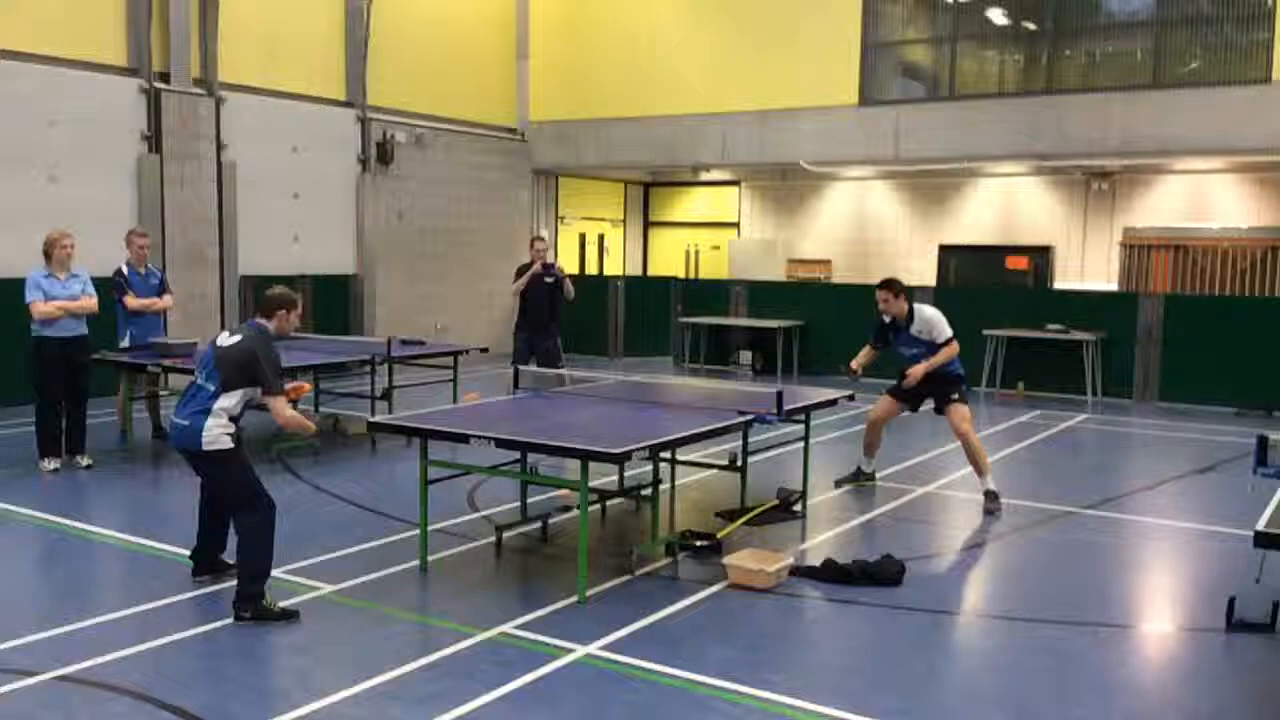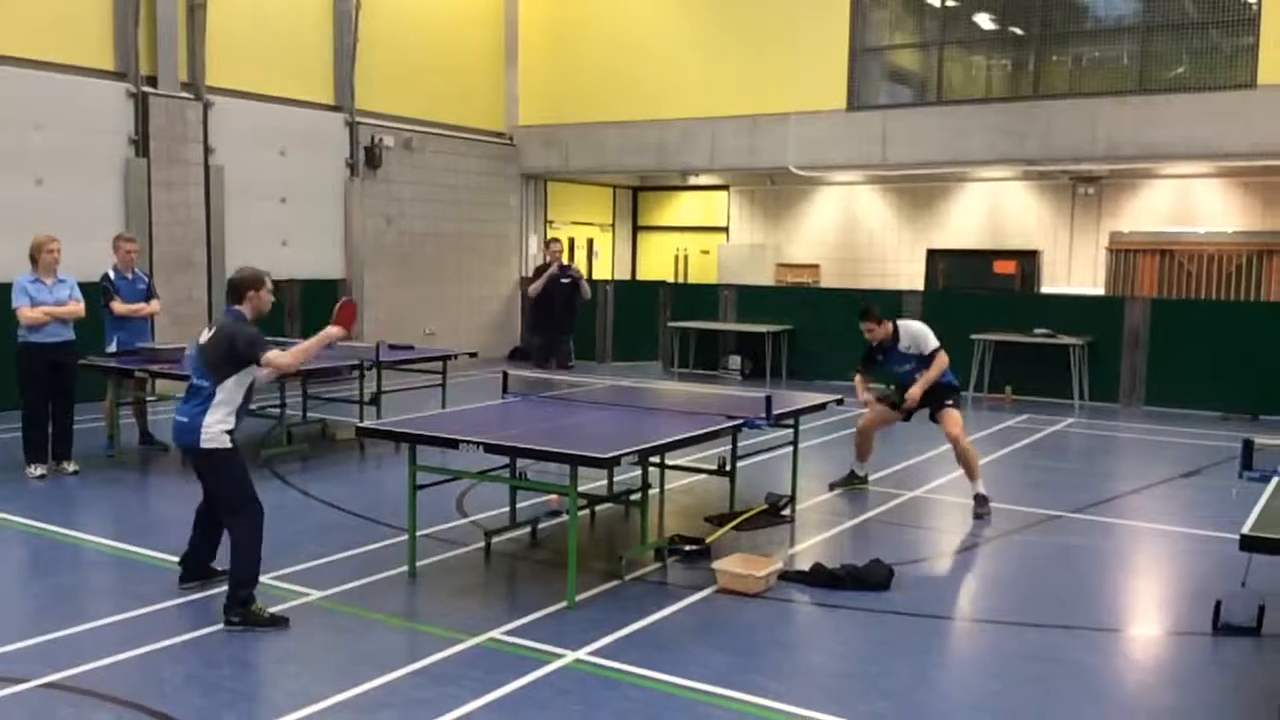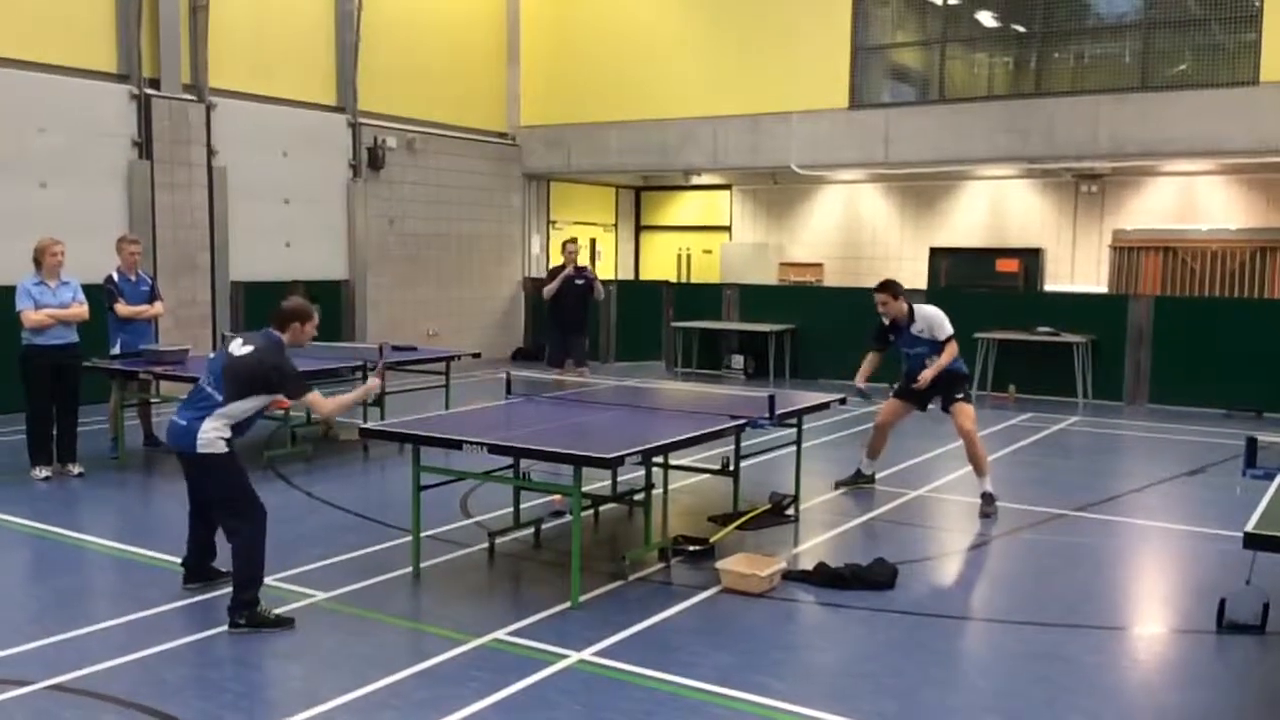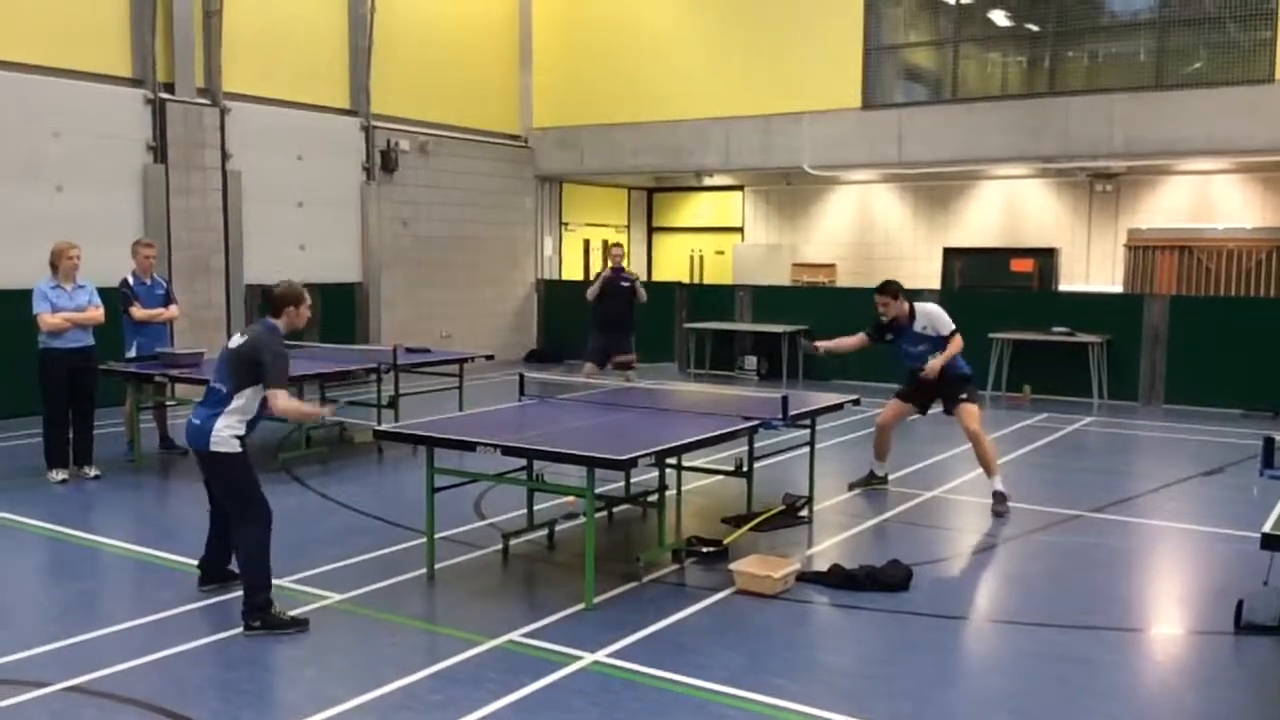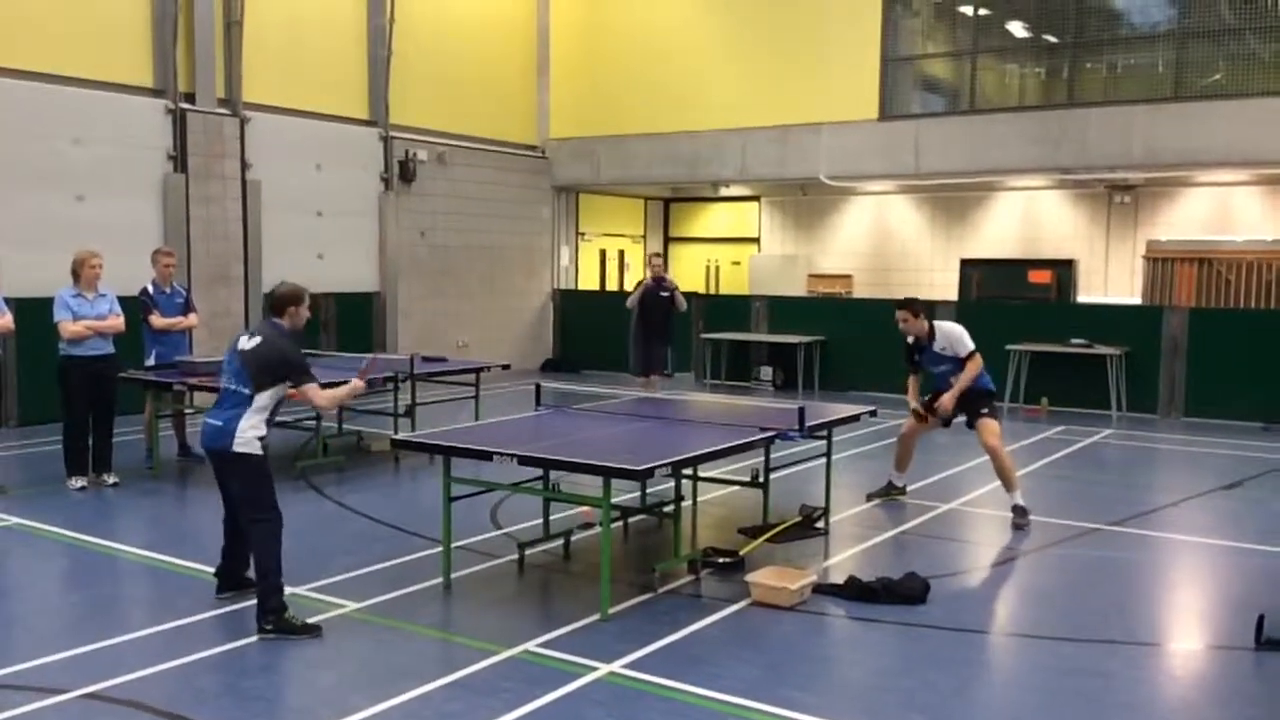
dt=0.5s
person 1, frame 1
left shoulder: (231, 335)
right shoulder: (262, 349)
right elbow: (282, 417)
left wrist: (275, 391)
right wrist: (308, 427)
left hip: (183, 428)
right hip: (208, 436)
left knee: (218, 490)
right knee: (257, 509)
left ankle: (206, 562)
right ankle: (250, 602)
person 1, frame 2
left shoulder: (220, 327)
right shoulder: (239, 332)
right elbow: (284, 362)
left wrist: (265, 372)
right wrist: (326, 336)
left hip: (188, 427)
right hip: (210, 435)
left knee: (215, 501)
right knee: (245, 513)
left ankle: (194, 568)
right ankle: (240, 607)
person 1, frame 3
left shoulder: (246, 341)
right shoulder: (273, 361)
right elbow: (323, 409)
left wrist: (264, 400)
right wrist: (365, 391)
left hip: (182, 429)
right hip: (205, 440)
left knee: (205, 504)
right knee: (248, 518)
left ankle: (197, 570)
right ankle: (244, 610)
person 1, frame 4
left shoulder: (251, 335)
right shoulder: (270, 346)
right elbow: (281, 406)
left wrist: (268, 401)
right wrist: (316, 412)
left hip: (203, 429)
right hip: (221, 439)
left knee: (226, 505)
right knee: (254, 516)
left ankle: (213, 571)
right ankle: (258, 612)
person 1, frame 5
left shoulder: (246, 338)
right shoulder: (284, 347)
right elbow: (321, 401)
right wrist: (351, 389)
left hip: (214, 431)
right hip: (240, 441)
left knee: (239, 512)
right knee: (265, 521)
left ankle: (230, 579)
right ankle: (272, 616)
person 2, frame 1
left shoulder: (82, 277)
right shoulder: (35, 278)
left elbow: (93, 306)
right elbow: (39, 313)
left wrist: (59, 304)
right wrist: (77, 307)
left hip: (78, 343)
right hip: (47, 345)
left knee: (78, 399)
right knee: (49, 401)
left ankle: (77, 452)
right ankle: (49, 455)
person 2, frame 2
left shoulder: (69, 282)
right shoulder: (22, 284)
left elbow: (80, 312)
right elbow: (26, 318)
left wrist: (46, 310)
right wrist: (64, 312)
left hip: (65, 349)
right hip: (33, 351)
left knee: (65, 405)
right knee: (35, 407)
left ankle: (63, 458)
right ankle: (35, 461)
person 2, frame 3
left shoulder: (72, 284)
right shoulder: (26, 286)
left elbow: (84, 314)
right elbow: (29, 321)
left wrist: (50, 312)
right wrist: (68, 315)
left hip: (69, 351)
right hip: (37, 353)
left knee: (69, 407)
right knee: (39, 409)
left ankle: (68, 460)
right ankle: (40, 463)
person 2, frame 4
left shoulder: (88, 288)
right shoulder: (42, 290)
left elbow: (99, 317)
right elbow: (47, 324)
left wrist: (66, 315)
right wrist: (83, 319)
left hip: (85, 354)
right hip: (54, 356)
left knee: (85, 409)
right knee: (56, 412)
left ankle: (85, 462)
right ankle: (57, 466)
person 2, frame 5
left shoulder: (109, 296)
right shoulder: (64, 297)
left elbow: (120, 326)
right elbow: (67, 332)
left wrist: (87, 324)
right wrist: (104, 327)
left hip: (105, 362)
right hip: (74, 364)
left knee: (105, 417)
right knee: (76, 419)
left ankle: (103, 470)
right ankle: (76, 473)
person 3, frame 1
left shoulder: (929, 316)
right shoulder: (886, 323)
left elbow: (953, 348)
right elbow: (871, 349)
left wrist: (924, 367)
right wrist: (858, 362)
left hip: (945, 376)
right hip: (914, 375)
left knee: (963, 430)
right knee: (874, 419)
left ankle: (990, 490)
right ankle: (865, 471)
person 3, frame 2
left shoulder: (915, 330)
right shoulder: (874, 347)
left elbow: (943, 360)
right elbow: (861, 375)
left wrist: (920, 387)
right wrist: (863, 394)
left hip: (940, 386)
right hip: (909, 389)
left knee: (955, 434)
right knee: (864, 426)
left ankle: (980, 495)
right ankle: (858, 474)
person 3, frame 3
left shoulder: (929, 314)
right shoulder: (886, 325)
left elbow: (952, 348)
right elbow: (875, 354)
left wrist: (932, 371)
right wrist: (860, 377)
left hip: (950, 375)
right hip: (917, 377)
left knee: (967, 429)
right knee: (881, 423)
left ankle: (987, 493)
right ankle: (865, 473)
person 3, frame 4
left shoulder: (931, 312)
right shoulder: (887, 325)
left elbow: (957, 341)
right elbow: (858, 341)
left wrist: (939, 361)
right wrist: (825, 345)
left hip: (953, 376)
right hip: (921, 378)
left knee: (973, 429)
right knee: (883, 423)
left ankle: (998, 491)
right ankle: (878, 474)
person 3, frame 5
left shoulder: (951, 331)
right shoulder: (912, 344)
left elbow: (975, 362)
right elbow: (915, 374)
left wrist: (953, 394)
right wrist: (912, 399)
left hip: (976, 391)
right hip: (943, 394)
left knee: (992, 445)
right knee: (906, 433)
left ankle: (1018, 506)
right ankle: (896, 485)
person 4, frame 1
left shoulder: (157, 274)
right shoulder: (121, 274)
left elbow: (168, 303)
right elbow: (130, 304)
left wrist: (141, 303)
right wrist: (154, 300)
left hip: (155, 340)
right hip: (132, 341)
left knee: (153, 387)
right knee: (127, 388)
left ankle: (157, 428)
right ankle: (125, 432)
person 4, frame 2
left shoulder: (144, 278)
right shoulder: (108, 279)
left elbow: (155, 308)
right elbow: (117, 309)
left wrist: (129, 309)
right wrist: (141, 306)
left hip: (143, 345)
right hip: (119, 346)
left knee: (140, 392)
right knee: (114, 393)
left ankle: (145, 435)
right ankle: (111, 439)
person 4, frame 3
left shoulder: (148, 280)
right shoulder: (112, 281)
left elbow: (159, 310)
right elbow: (121, 311)
left wrist: (132, 311)
right wrist: (145, 308)
left hip: (146, 346)
right hip: (122, 348)
left knee: (144, 394)
right knee: (119, 395)
left ankle: (149, 437)
right ankle: (115, 441)
person 4, frame 4
left shoulder: (163, 284)
right shoulder: (127, 285)
left elbow: (174, 313)
right elbow: (137, 314)
left wrist: (148, 315)
right wrist: (160, 310)
left hip: (162, 350)
right hip: (138, 351)
left knee: (160, 396)
right knee: (134, 398)
left ankle: (165, 439)
right ankle: (131, 443)
person 4, frame 5
left shoulder: (182, 292)
right shoulder: (147, 293)
left elbow: (193, 321)
right elbow: (156, 323)
left wrist: (166, 324)
right wrist: (179, 319)
left hip: (181, 357)
right hip: (157, 359)
left knee: (179, 404)
right knee: (153, 405)
left ankle: (183, 447)
right ankle: (150, 451)
